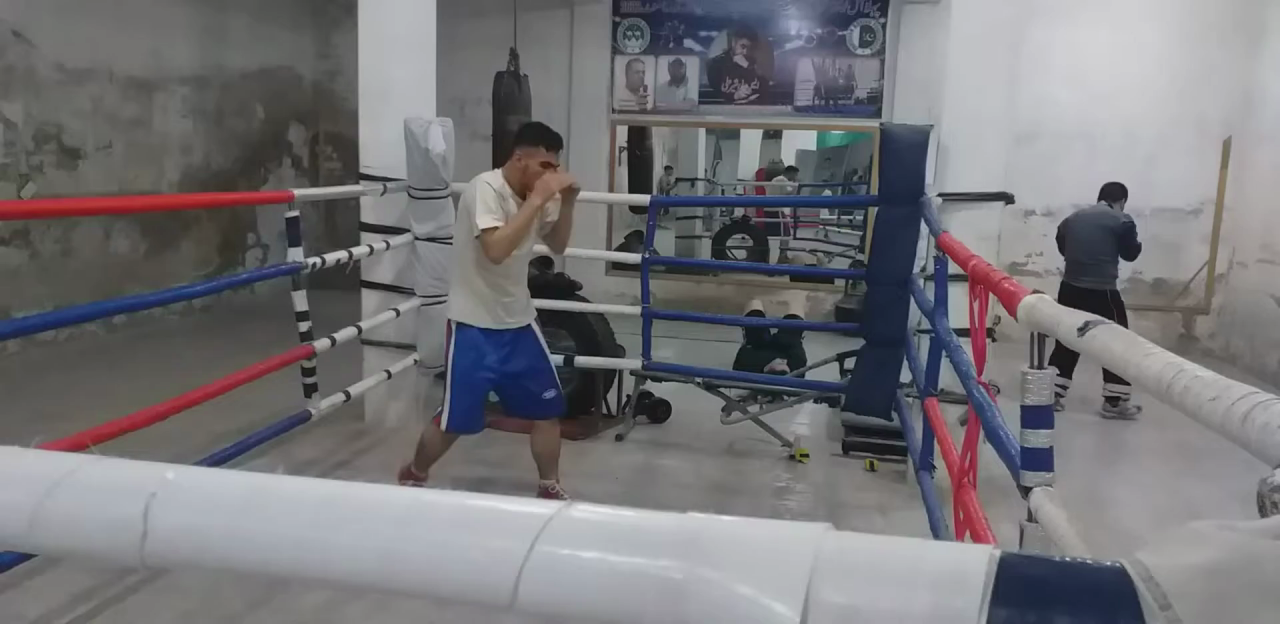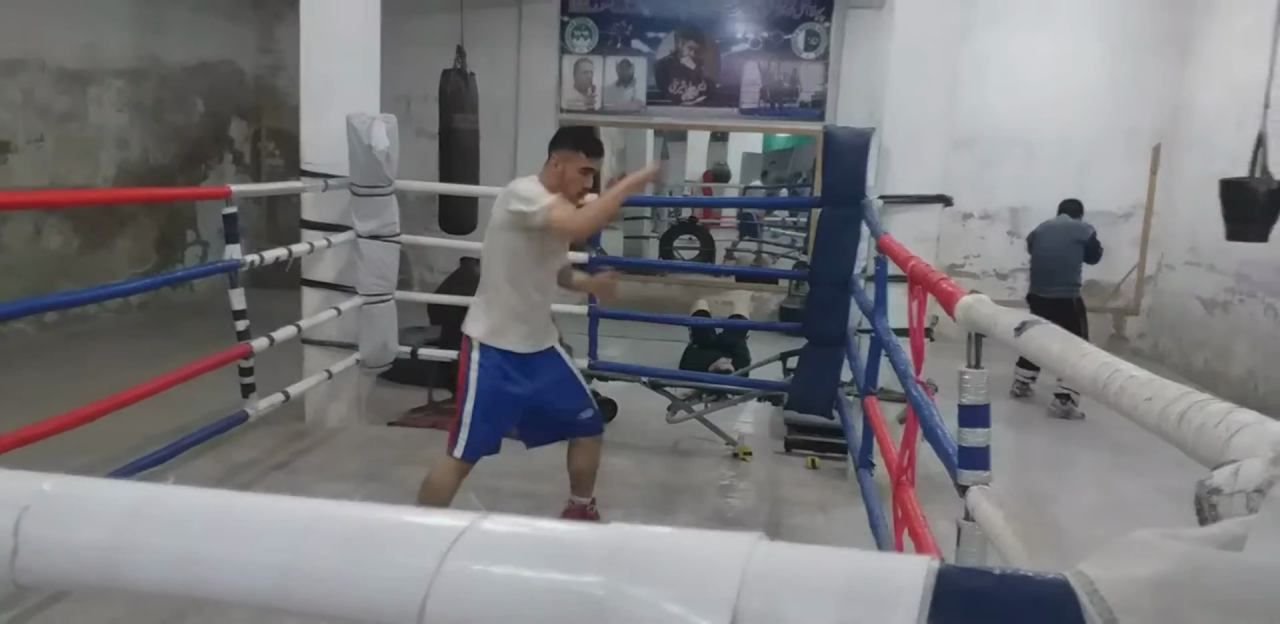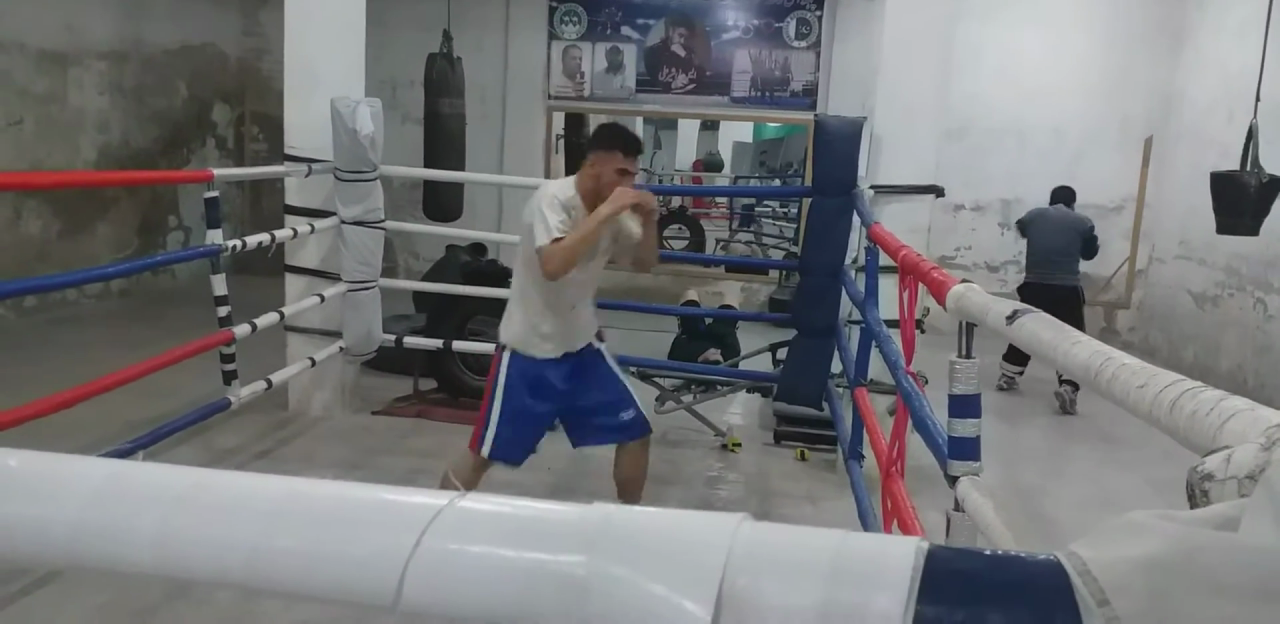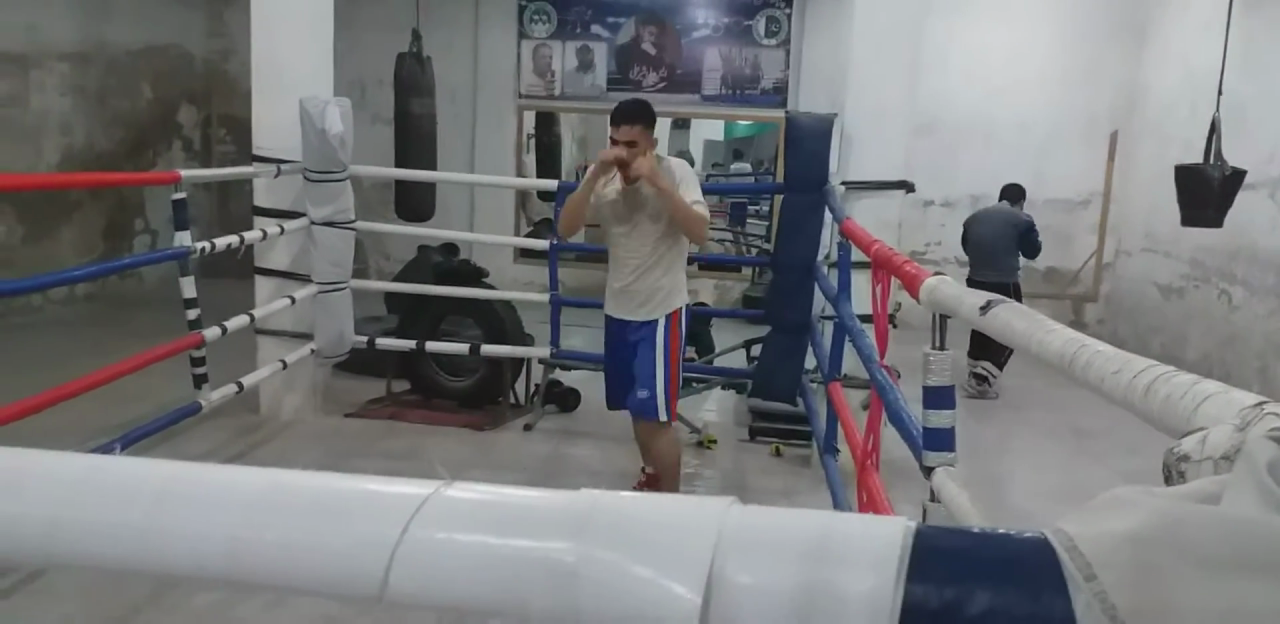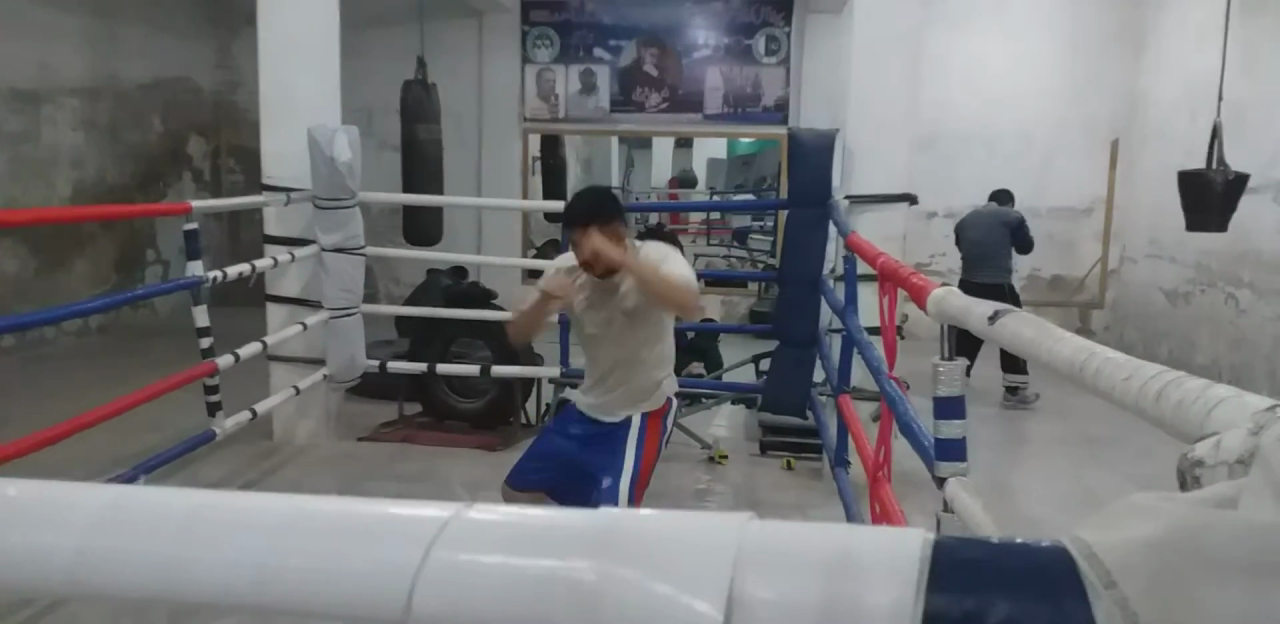
dt=1s
person 1, frame 1
left shoulder: (537, 194)
right shoulder: (483, 189)
left elbow: (557, 245)
right elbow: (497, 250)
left wrist: (564, 202)
right wrist: (538, 199)
left hip: (519, 322)
right hip: (473, 324)
left knee: (547, 411)
right knee: (454, 423)
left ankle: (550, 489)
right ankle: (414, 475)
person 1, frame 2
left shoulder: (562, 208)
right shoulder: (523, 194)
right elbow: (582, 226)
left wrist: (588, 283)
right wrist: (630, 183)
left hip: (539, 345)
right hip: (492, 347)
left knee: (589, 429)
right knee: (463, 456)
left ankle: (581, 510)
person 1, frame 3
left shoulder: (616, 207)
right shoulder: (551, 198)
left elbow: (643, 262)
right elbow: (554, 266)
left wrist: (650, 219)
right wrist: (605, 214)
left hip: (582, 348)
right hip: (528, 349)
left knee: (635, 434)
right knee: (482, 456)
person 1, frame 4
left shoulder: (676, 172)
right shoulder: (603, 176)
left elbow: (700, 233)
right elbow: (565, 228)
left wrist: (659, 183)
right wrist: (593, 176)
left hip: (662, 310)
right hip: (618, 309)
left knee: (657, 413)
right knee: (637, 406)
right ankle: (653, 476)
person 1, frame 5
left shoulder: (658, 258)
right shoulder: (569, 267)
left elbow: (689, 304)
right elbow: (518, 336)
left wrist: (623, 261)
right wrist: (542, 303)
left hip: (645, 409)
right hip: (590, 406)
left knee: (616, 509)
right knee: (518, 492)
person 2, frame 1
left shoulder: (1074, 218)
right shoulder: (1121, 220)
left elbow: (1062, 246)
right elbow: (1131, 253)
right wrist: (1129, 232)
left hip: (1070, 287)
right hip: (1102, 291)
left knee: (1067, 342)
left ankle: (1051, 392)
right ankle: (1116, 401)
person 2, frame 2
left shoulder: (1041, 228)
right shoulder: (1084, 230)
left elbow: (1032, 250)
right elbow: (1093, 257)
left hip: (1037, 295)
right hip: (1066, 298)
left ankle: (1021, 383)
right ankle: (1063, 401)
person 2, frame 3
left shoulder: (1033, 216)
right shoulder: (1082, 223)
left elbow: (1022, 229)
right elbow: (1090, 252)
left hip: (1034, 286)
right hip: (1067, 289)
left ankle: (1007, 377)
right ankle: (1067, 388)
person 2, frame 4
left shoulder: (975, 217)
right shoulder: (1022, 220)
left elbow: (966, 247)
right elbow: (1031, 252)
left hip: (976, 281)
right hip: (1004, 284)
left knee: (981, 328)
left ankle: (977, 374)
right ankle: (980, 381)
person 2, frame 5
left shoulder: (966, 220)
right shoulder: (1011, 217)
right elbow: (1025, 247)
left hip: (968, 284)
right hip: (997, 286)
left knee: (967, 337)
right ankle: (1015, 391)
